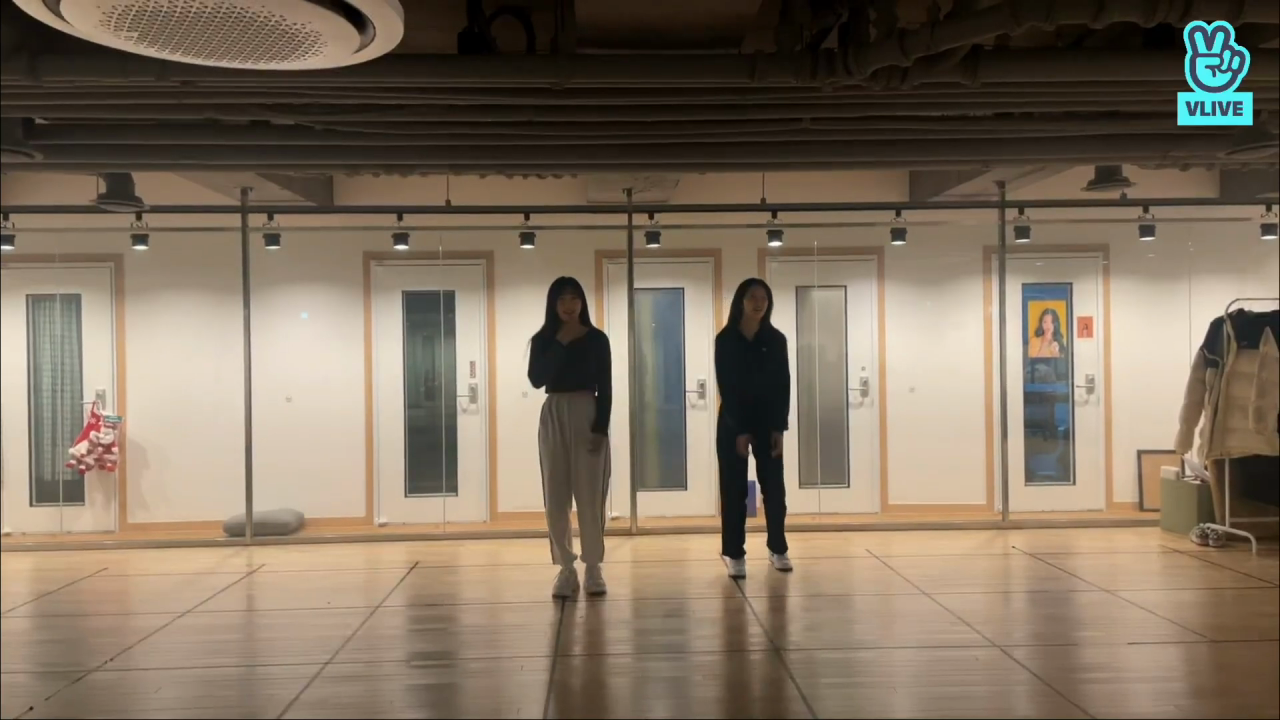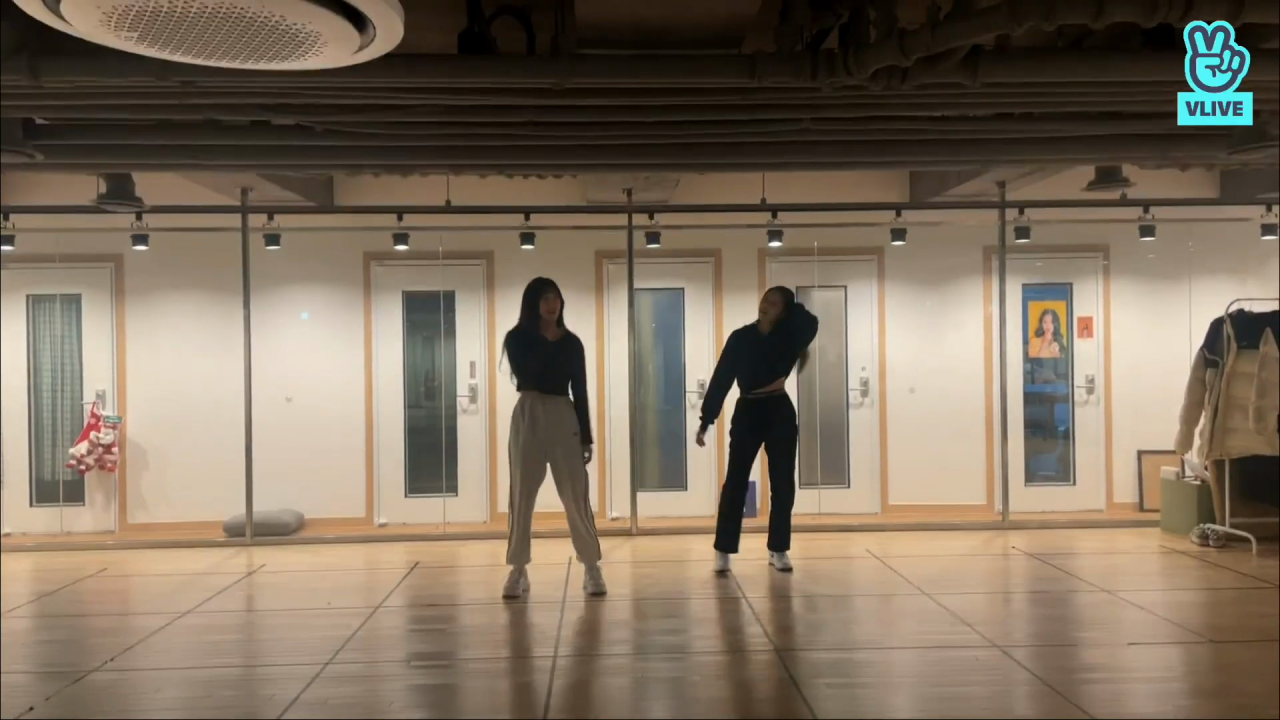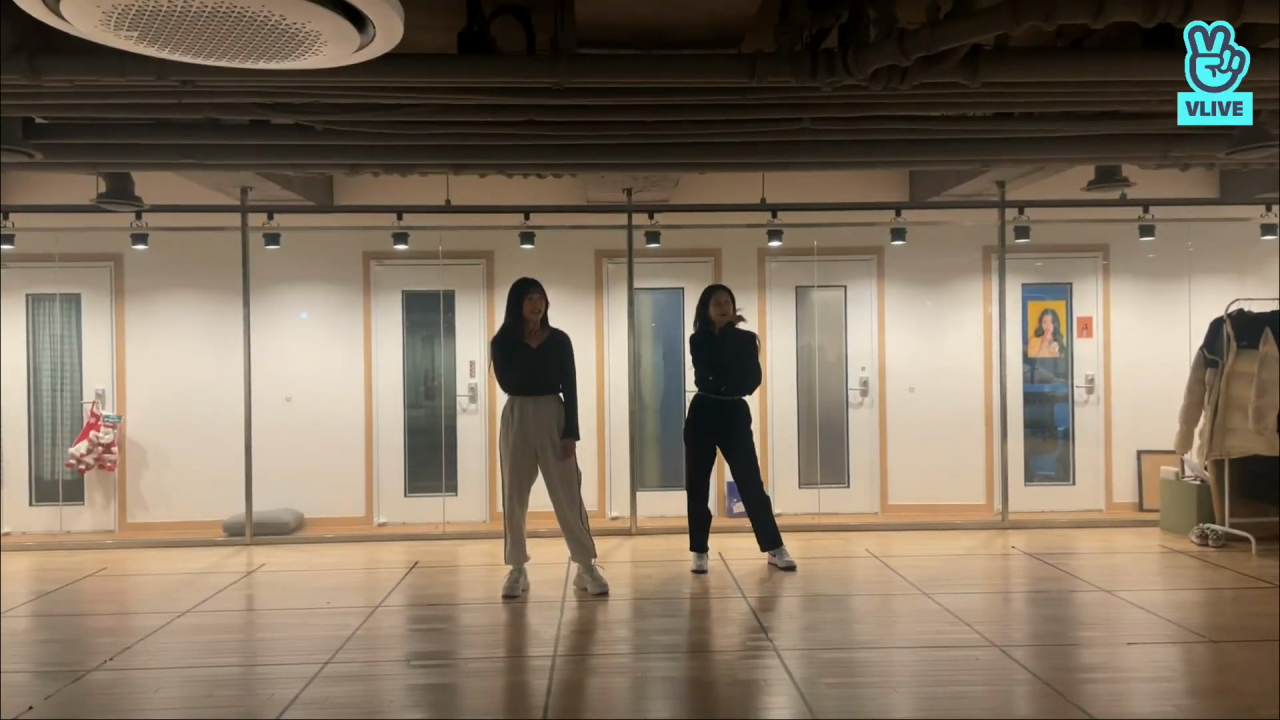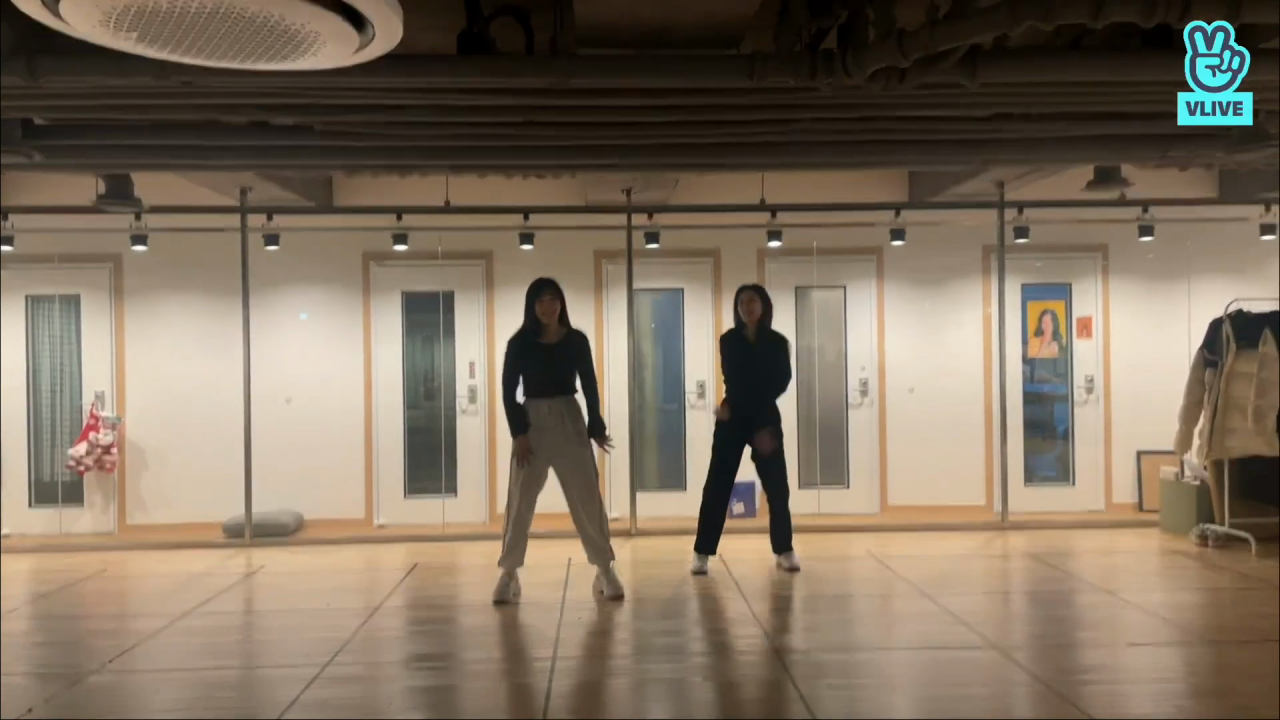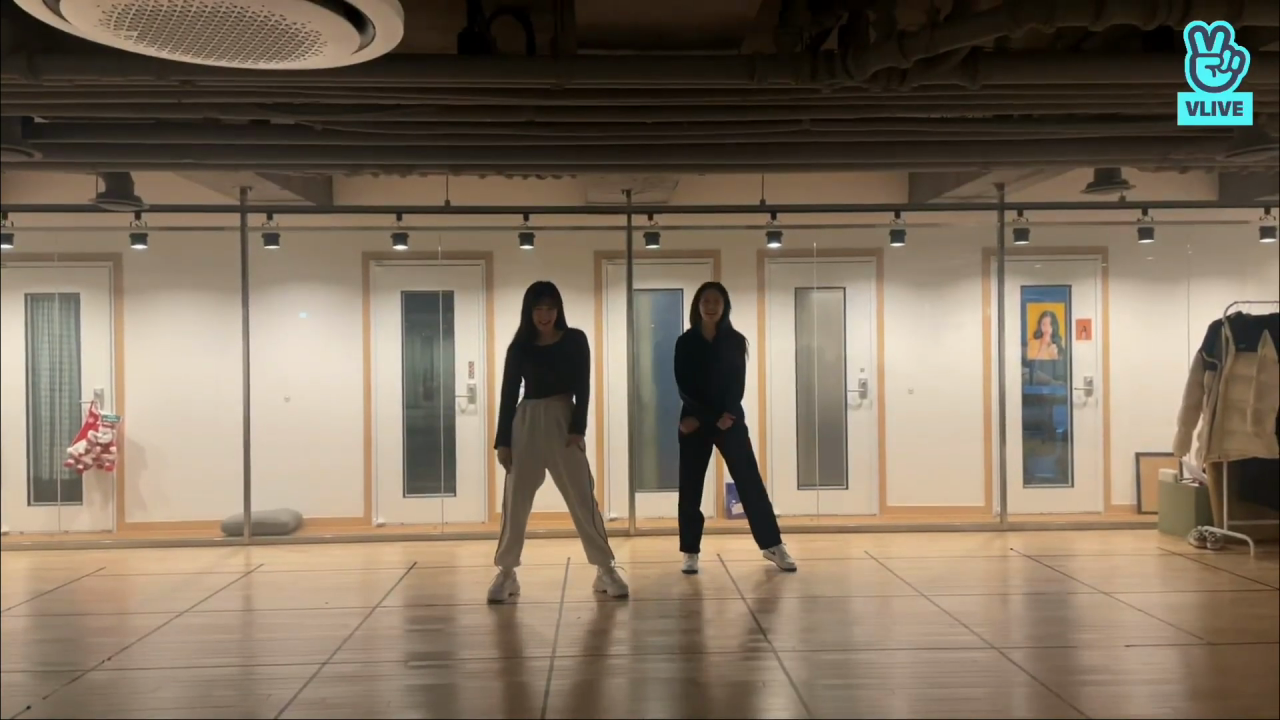
dt=1s
person 1, frame 1
left shoulder: (596, 339)
right shoulder: (543, 340)
left elbow: (604, 386)
right elbow: (536, 380)
left wrist: (601, 426)
right wrist: (560, 345)
left hip: (587, 415)
right hip: (554, 415)
left knee: (591, 494)
right knee: (556, 496)
left ankle: (593, 567)
right ankle: (565, 568)
person 1, frame 2
left shoulder: (571, 342)
right shoulder: (518, 338)
left elbow: (580, 391)
right elbow: (526, 374)
left wrist: (586, 436)
right wrist: (546, 341)
left hip: (563, 417)
right hip: (528, 416)
left knee: (576, 495)
right knee: (521, 496)
left ankle: (591, 567)
right ankle: (518, 570)
person 1, frame 3
left shoulder: (558, 340)
right shoulder: (504, 341)
left elbow: (569, 388)
right elbow: (507, 382)
left wrist: (571, 432)
right wrist: (528, 347)
left hip: (553, 417)
right hip: (517, 418)
left knee: (567, 494)
right knee: (514, 496)
left ankle: (586, 567)
right ankle: (517, 570)
person 1, frame 4
left shoulder: (576, 340)
right shoulder: (520, 343)
left elbow: (590, 385)
right elbow: (509, 390)
left wrist: (597, 427)
right wrist: (518, 432)
left hip: (568, 420)
right hip: (530, 423)
left knee: (586, 496)
right knee: (521, 501)
left ankle: (604, 570)
right ankle: (509, 574)
person 1, frame 5
left shoulder: (575, 340)
right shoulder: (519, 346)
left elbow: (583, 386)
right elbow: (509, 393)
left wrist: (578, 427)
right wrist: (502, 439)
left hip: (563, 423)
right hip: (525, 423)
left knee: (581, 497)
right knee: (516, 501)
left ankle: (606, 569)
right ankle: (506, 572)
person 2, frame 1
left shoulder: (775, 339)
right shoulder: (726, 339)
left elbow: (782, 384)
right elbow: (725, 386)
left wrist: (780, 426)
right wrist: (739, 429)
left hip: (767, 417)
right hip: (733, 417)
left knee: (774, 486)
right knee: (733, 488)
left ankle: (778, 549)
right ankle: (734, 555)
person 2, frame 2
left shoulder: (788, 337)
right shoulder: (740, 338)
left elbow: (810, 323)
right elbow: (720, 379)
left wrist: (789, 305)
right wrist: (706, 420)
left hip: (779, 411)
right hip: (747, 412)
left knee: (782, 483)
right knee: (736, 481)
left ankle: (778, 550)
right ankle: (723, 550)
person 2, frame 3
left shoulder: (746, 339)
right shoulder: (700, 339)
left elbow: (752, 380)
right elbow: (710, 369)
left wrist: (722, 383)
right wrist: (726, 331)
left hip: (735, 413)
right hip: (703, 413)
left knee: (751, 482)
right knee: (697, 484)
left ankle: (775, 548)
right ankle: (699, 552)
person 2, frame 4
left shoulder: (777, 342)
right shoulder: (729, 341)
left elbow: (779, 384)
right elbow: (735, 383)
left wrist: (737, 407)
left hip: (766, 417)
right hip: (733, 418)
left knee: (777, 487)
right knee: (717, 486)
left ankle: (784, 551)
right ankle: (702, 553)
person 2, frame 5
left shoulder: (735, 341)
right shoulder: (686, 342)
left elbow: (736, 384)
right elbow: (684, 386)
left wrist: (727, 415)
right wrist: (713, 415)
left hip: (730, 417)
right hip: (696, 418)
left knee: (750, 481)
right knee: (690, 487)
left ankle: (773, 546)
right ankle: (690, 552)
